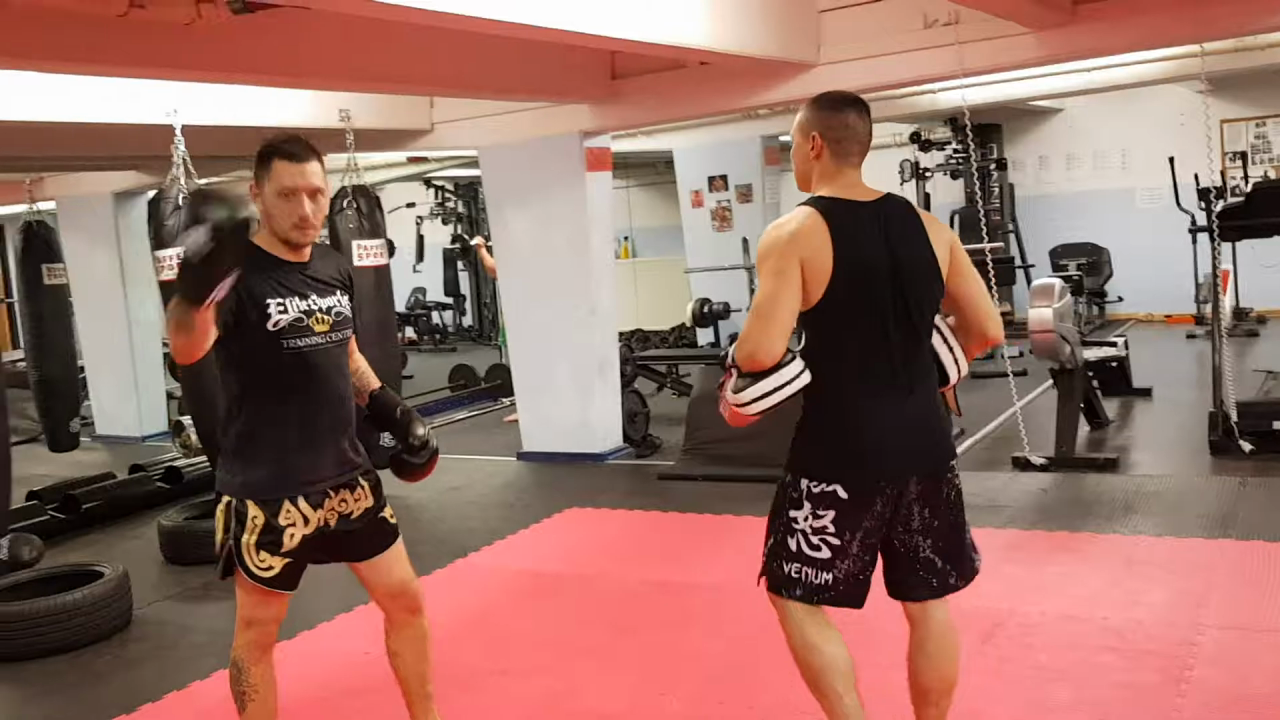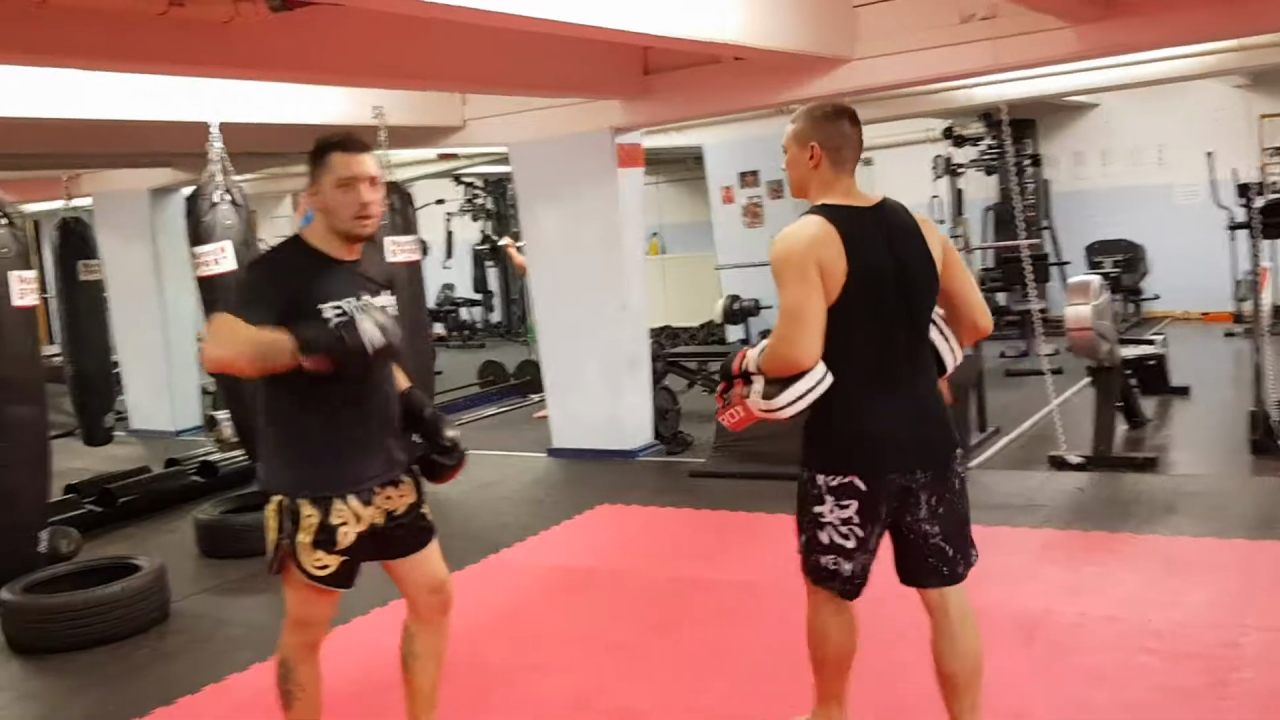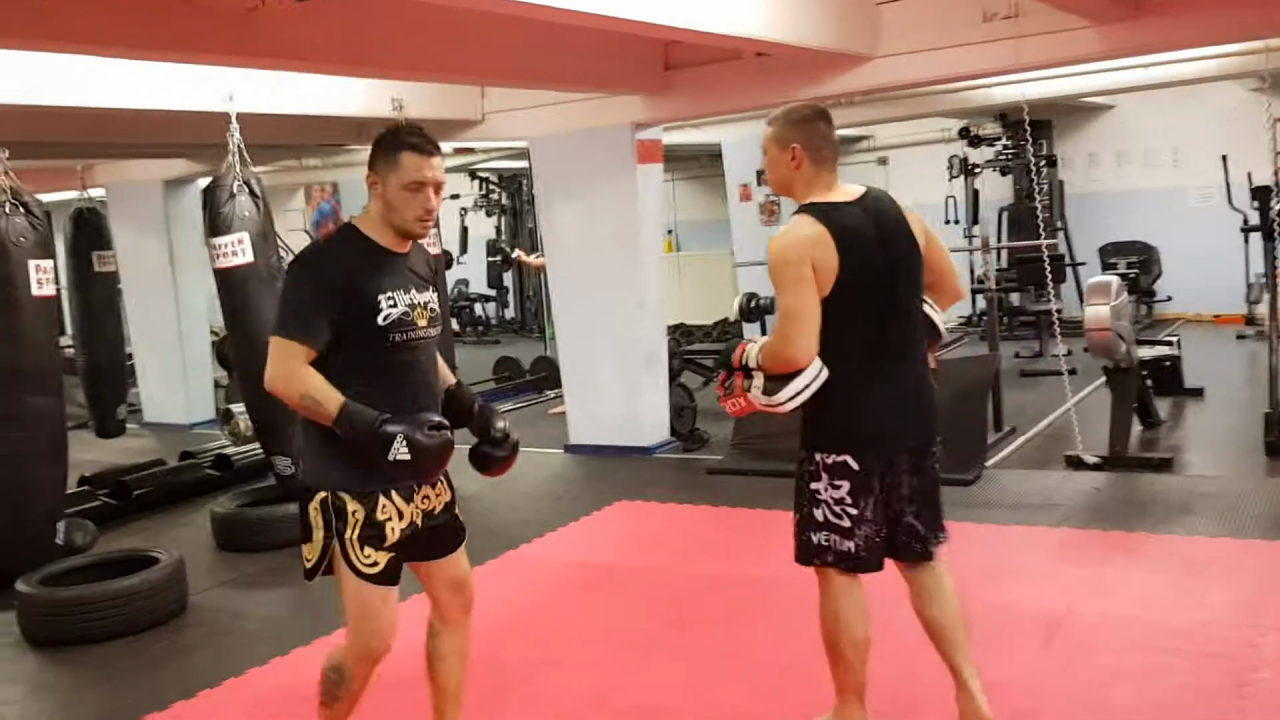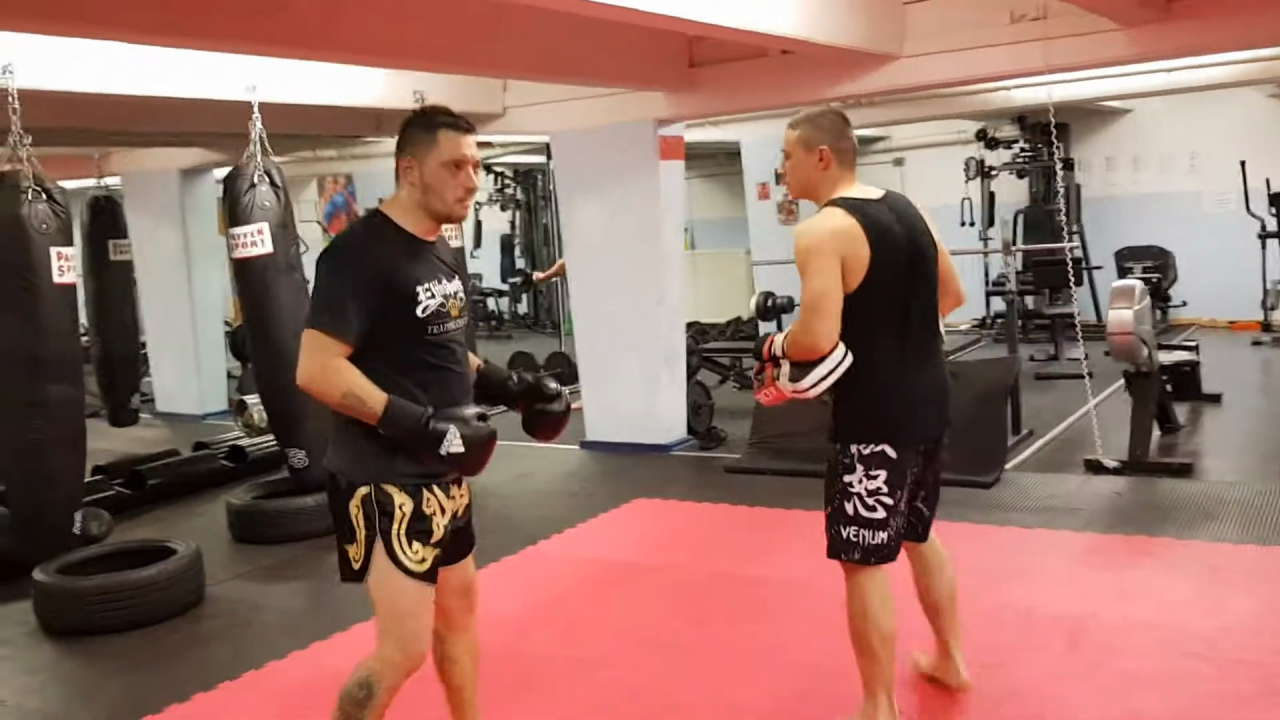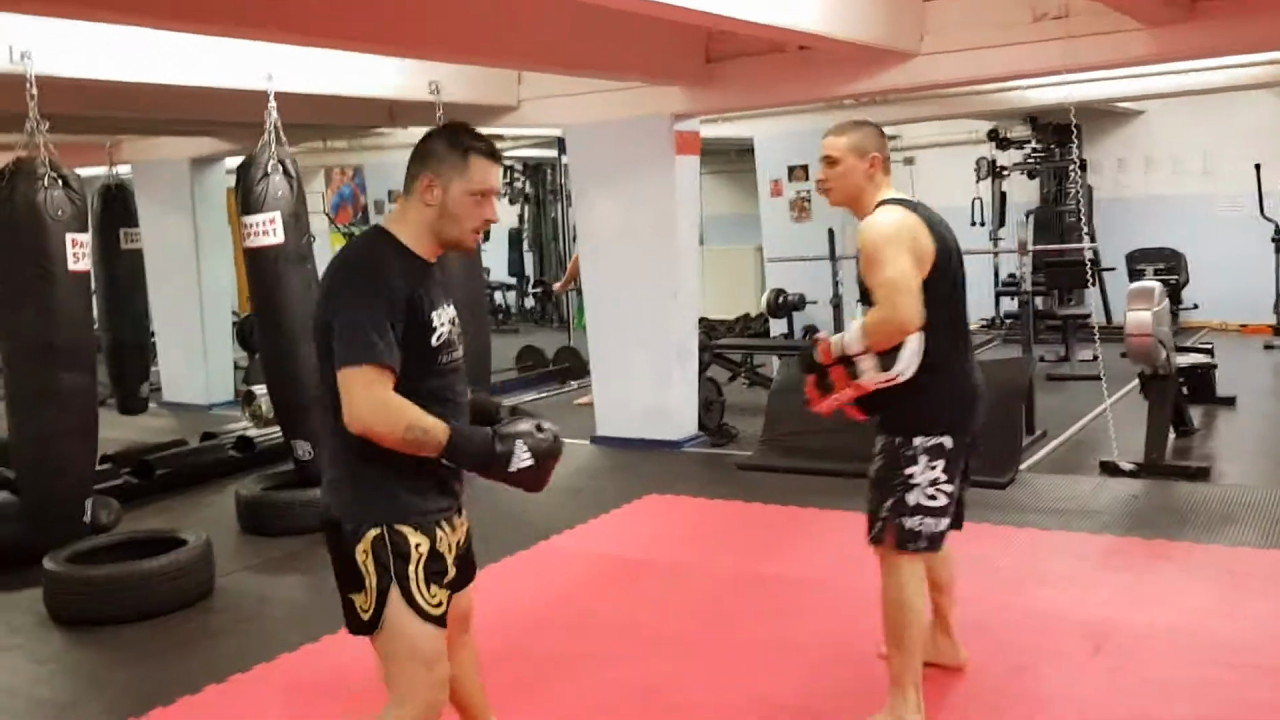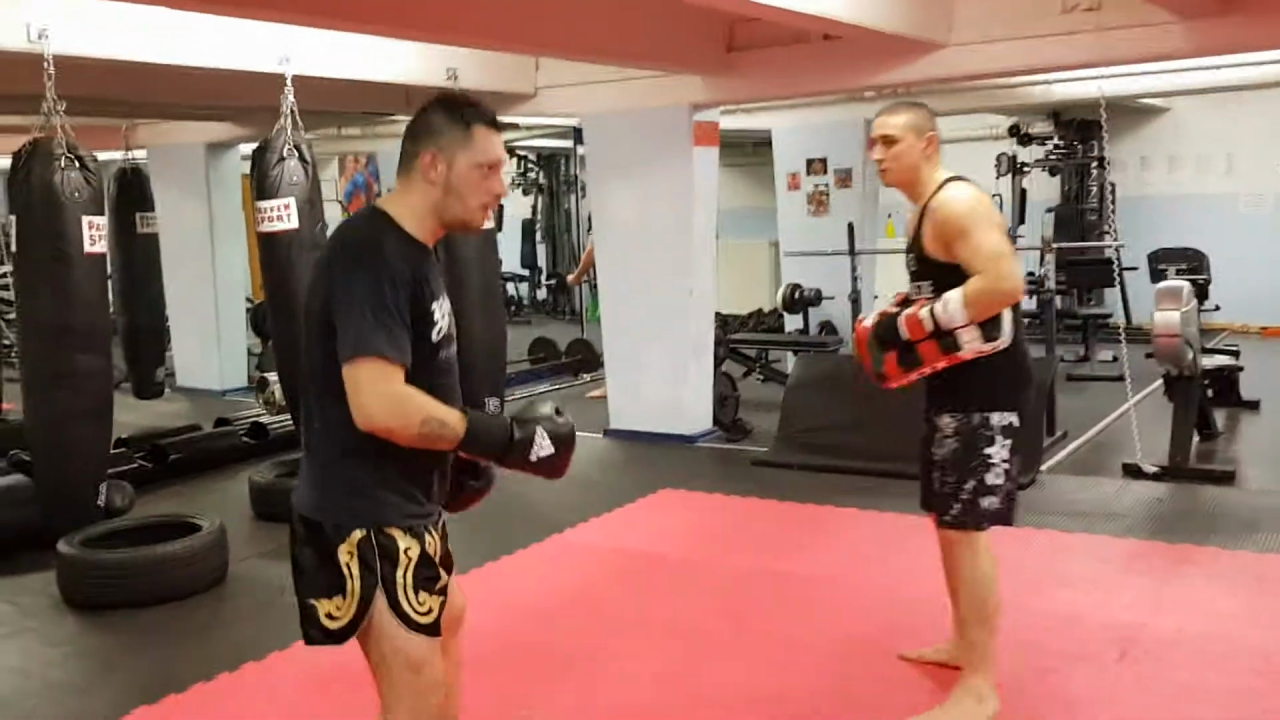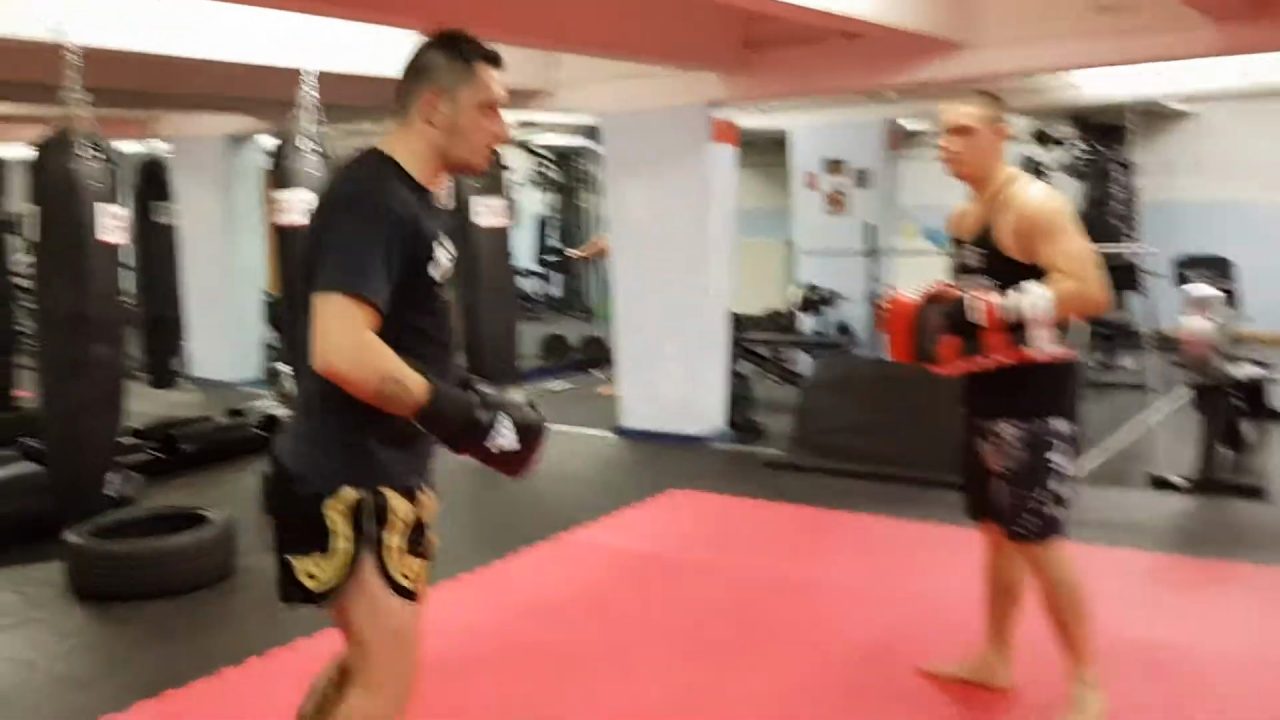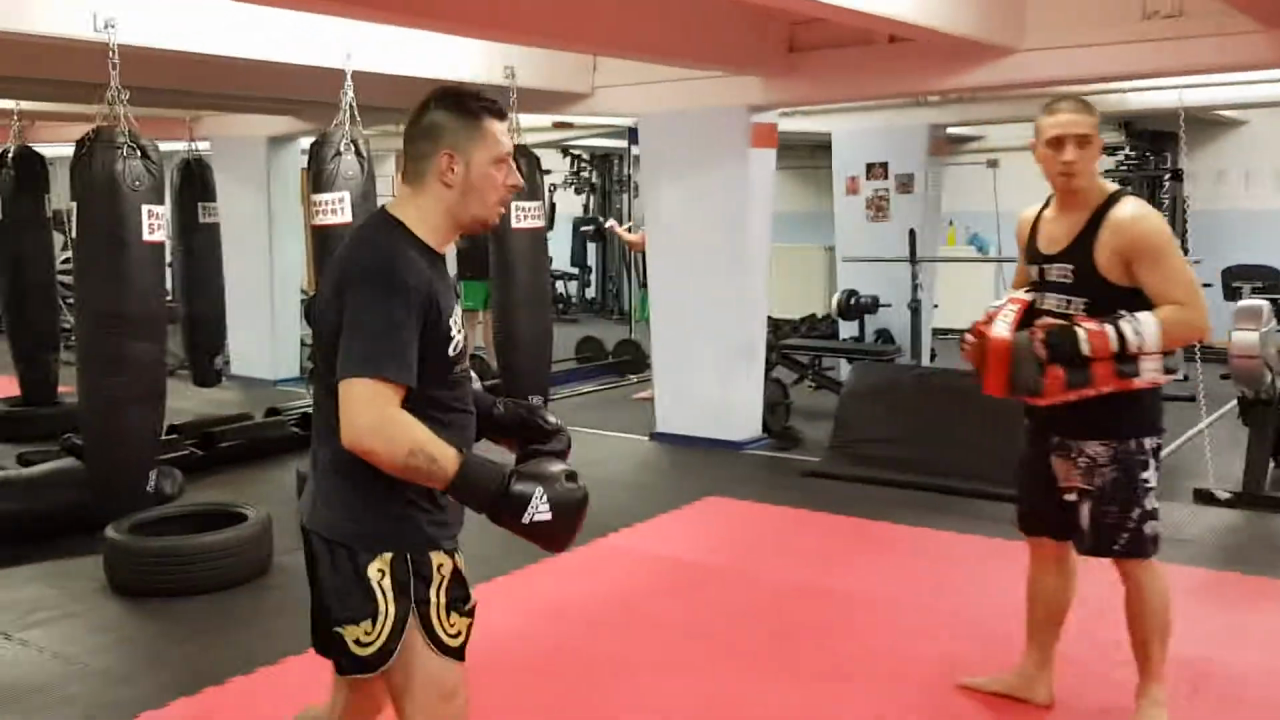
dt=0.2s
person 1, frame 1
left shoulder: (792, 234)
right shoulder: (928, 228)
left elbow: (760, 352)
right elbow: (988, 332)
left wrist: (737, 359)
left hip: (839, 449)
right hip: (924, 440)
left knee: (798, 598)
right knee: (927, 603)
person 1, frame 2
left shoulder: (801, 241)
right shoulder: (917, 228)
left elbow: (798, 355)
right elbow: (977, 322)
left wrist: (748, 364)
left hip: (847, 443)
right hip: (925, 432)
left knee: (828, 591)
right knee: (945, 592)
person 1, frame 3
left shoulder: (796, 240)
right shoulder: (898, 213)
left elbow: (794, 352)
right elbow: (950, 290)
left wrist: (745, 357)
left hip: (846, 427)
right hip: (913, 413)
left knee: (838, 574)
right knee: (922, 559)
person 1, frame 4
left shoulder: (825, 230)
right shoulder: (908, 211)
left elbow: (817, 339)
right elbow: (951, 297)
left wrist: (773, 347)
left hip: (872, 414)
right hip: (928, 399)
left knee: (865, 564)
right knee: (917, 534)
right ankle: (949, 658)
person 1, frame 5
left shoulder: (883, 226)
right shoulder: (920, 217)
left elbow: (900, 319)
left wrist: (831, 349)
right wrist: (866, 363)
left hip: (924, 406)
right hip: (949, 395)
left knee: (901, 548)
right knee: (927, 532)
right ankle: (940, 640)
person 1, frame 6
left shoulder: (956, 203)
right shoulder: (929, 210)
left elbow: (1005, 285)
left wrist: (915, 323)
right wrist: (902, 321)
left hip: (984, 387)
right hip: (960, 385)
left knee: (963, 527)
right knee: (956, 521)
right ankle: (968, 643)
person 1, frame 7
left shoulder: (1035, 203)
right shoulder: (964, 214)
left elbow: (1090, 291)
left wrist: (992, 312)
left hip: (1035, 397)
right hip: (991, 392)
left knee: (1036, 541)
right knee: (998, 529)
right ankle: (994, 658)
person 1, frame 8
left shoulder: (1132, 221)
right shoulder: (1033, 221)
left elbow: (1192, 318)
left wrist: (1096, 341)
left hip: (1116, 419)
right hip: (1053, 412)
left knee: (1131, 557)
right knee: (1046, 543)
person 2, frame 1
left shoulder: (334, 266)
right shoulder: (234, 271)
right elbow: (188, 348)
left wrist: (398, 416)
right wrist: (197, 273)
left hip: (345, 475)
right hip: (268, 490)
left knee: (406, 599)
right knee: (257, 633)
person 2, frame 2
left shoulder: (374, 268)
right shoulder: (279, 277)
right elbow: (219, 351)
left wrist: (425, 415)
right wrist: (320, 343)
left hip: (388, 473)
right hip: (313, 489)
left knee: (434, 598)
right knee: (305, 631)
person 2, frame 3
left shoulder: (421, 261)
right shoulder: (330, 265)
right elbow: (282, 373)
left wrist: (472, 408)
right wrist: (375, 431)
left hip: (421, 475)
right hip: (355, 484)
left knee: (457, 599)
right knee: (371, 638)
person 2, frame 4
left shoulder: (444, 250)
right shoulder: (361, 253)
right elbow: (317, 369)
left wrist: (512, 386)
right wrist: (419, 426)
left hip: (439, 472)
right hip: (387, 478)
left knee: (459, 607)
right knee: (404, 650)
person 2, frame 5
left shoulder: (425, 268)
right shoulder: (369, 273)
right elbow: (368, 409)
left wrist: (493, 423)
right wrist: (483, 447)
left hip: (427, 501)
right hip: (385, 514)
left knee: (455, 624)
person 2, frame 6
left shoulder: (412, 250)
right shoulder: (370, 256)
right elbow: (378, 404)
left wrist: (467, 446)
right wrist: (503, 437)
left hip: (400, 504)
right hip: (365, 516)
left knee: (447, 621)
person 2, frame 7
left shoulder: (404, 196)
right shoulder: (371, 200)
right elbow: (341, 351)
left wrist: (456, 398)
right wrist: (466, 417)
left hip: (381, 467)
right hip: (354, 476)
left knee: (374, 653)
person 2, frame 8
left shoulder: (413, 255)
right shoulder: (388, 270)
right elbow: (368, 426)
left wrist: (493, 414)
right wrist: (500, 489)
left hip: (392, 529)
right hip: (382, 541)
